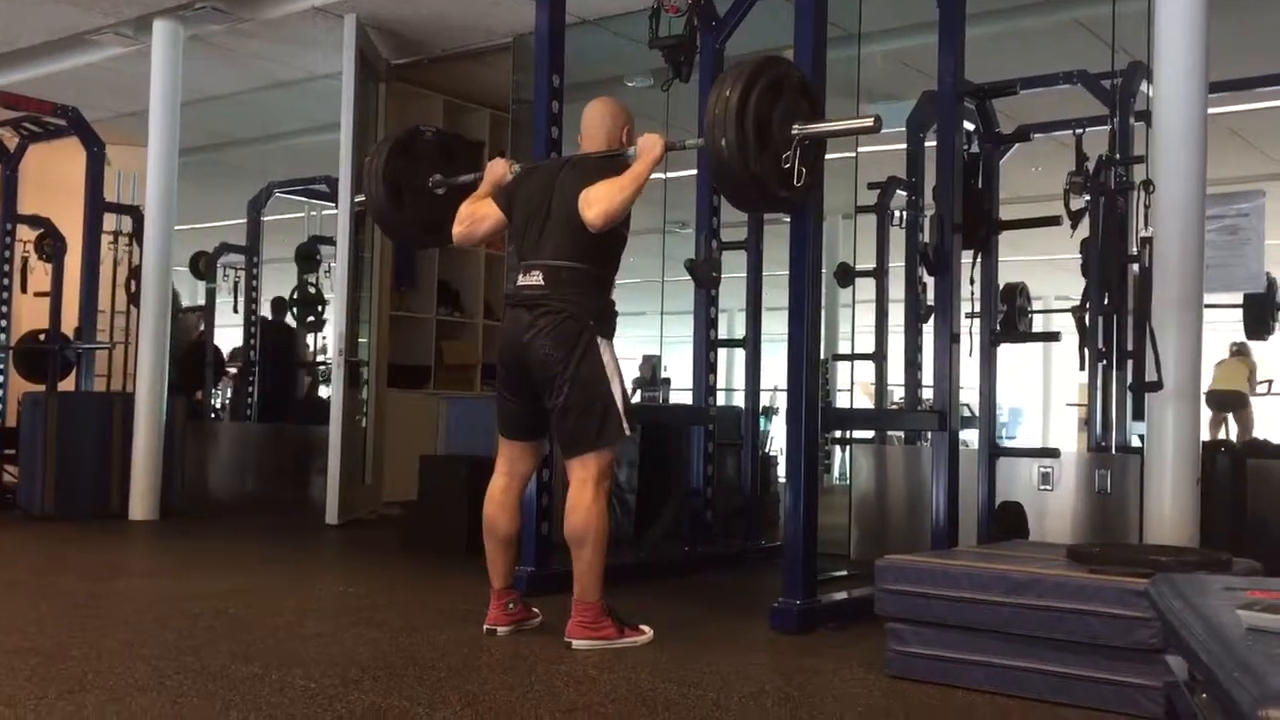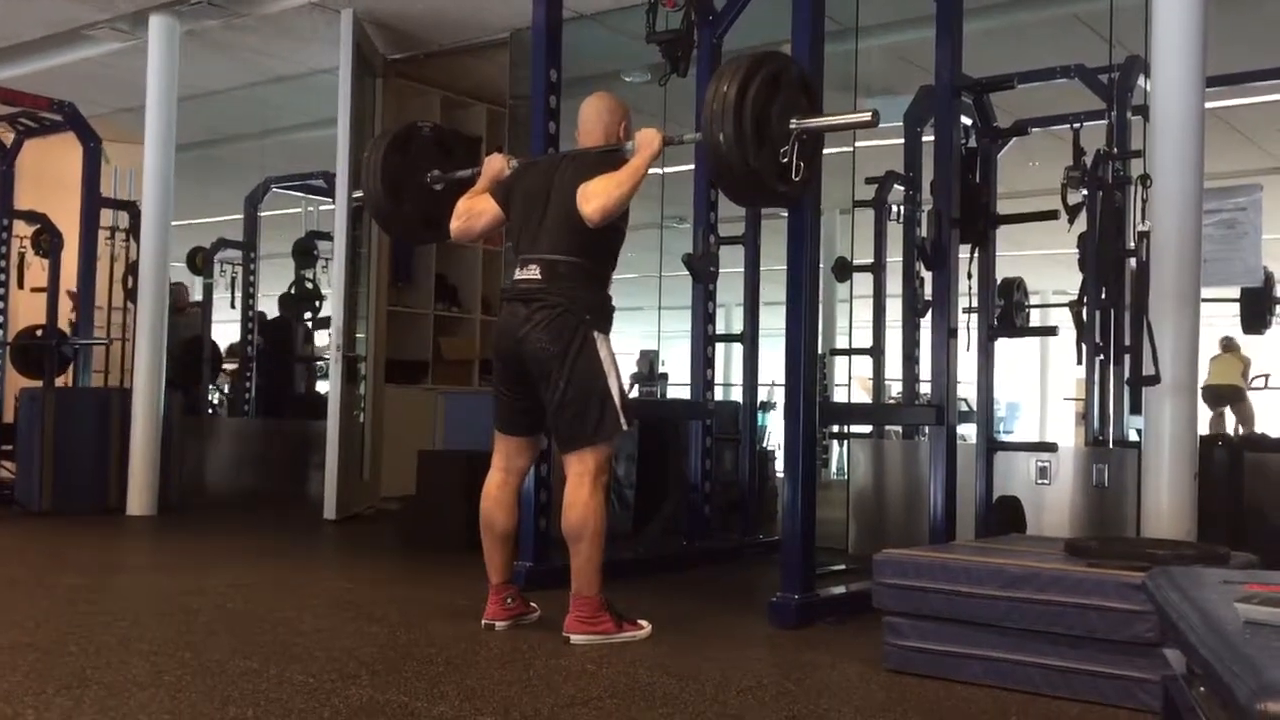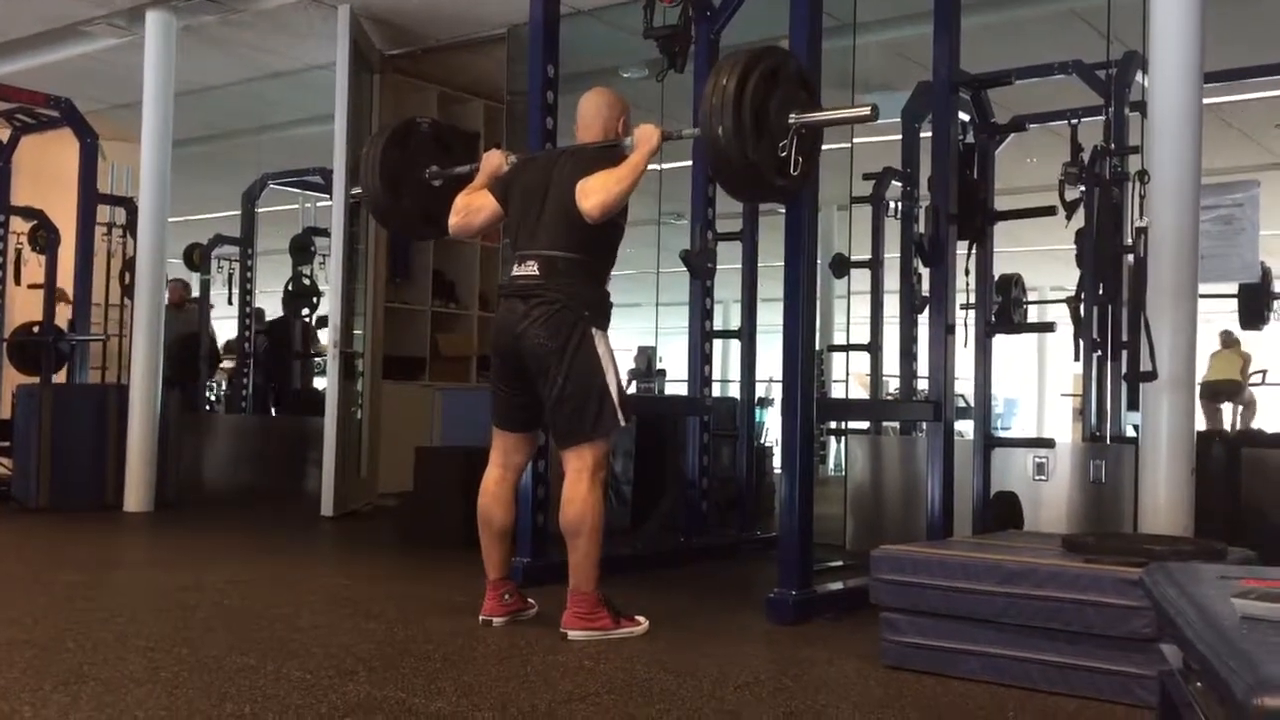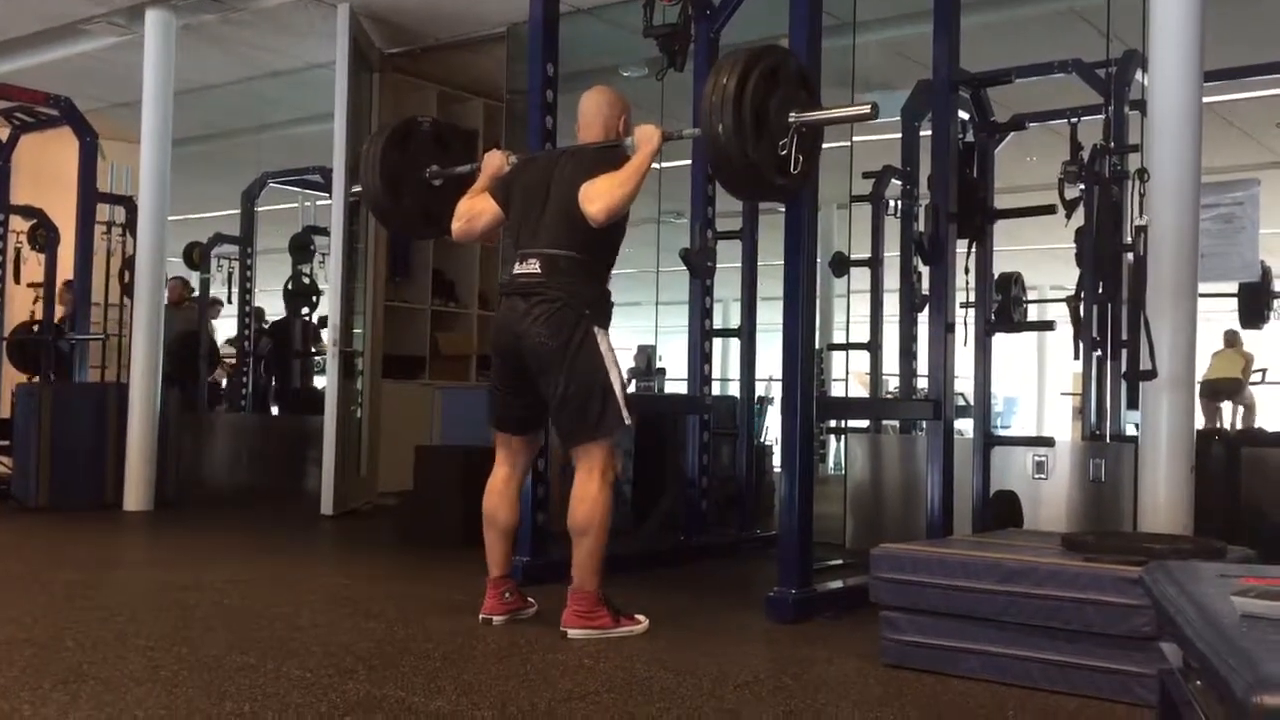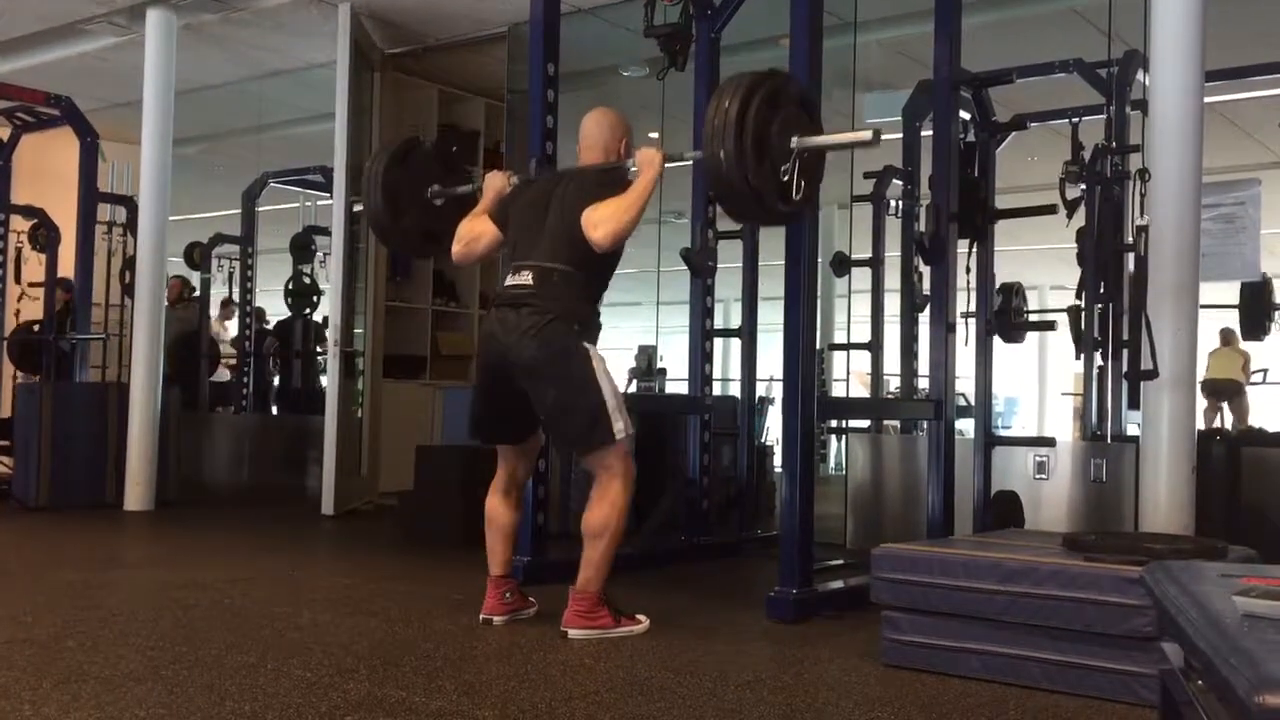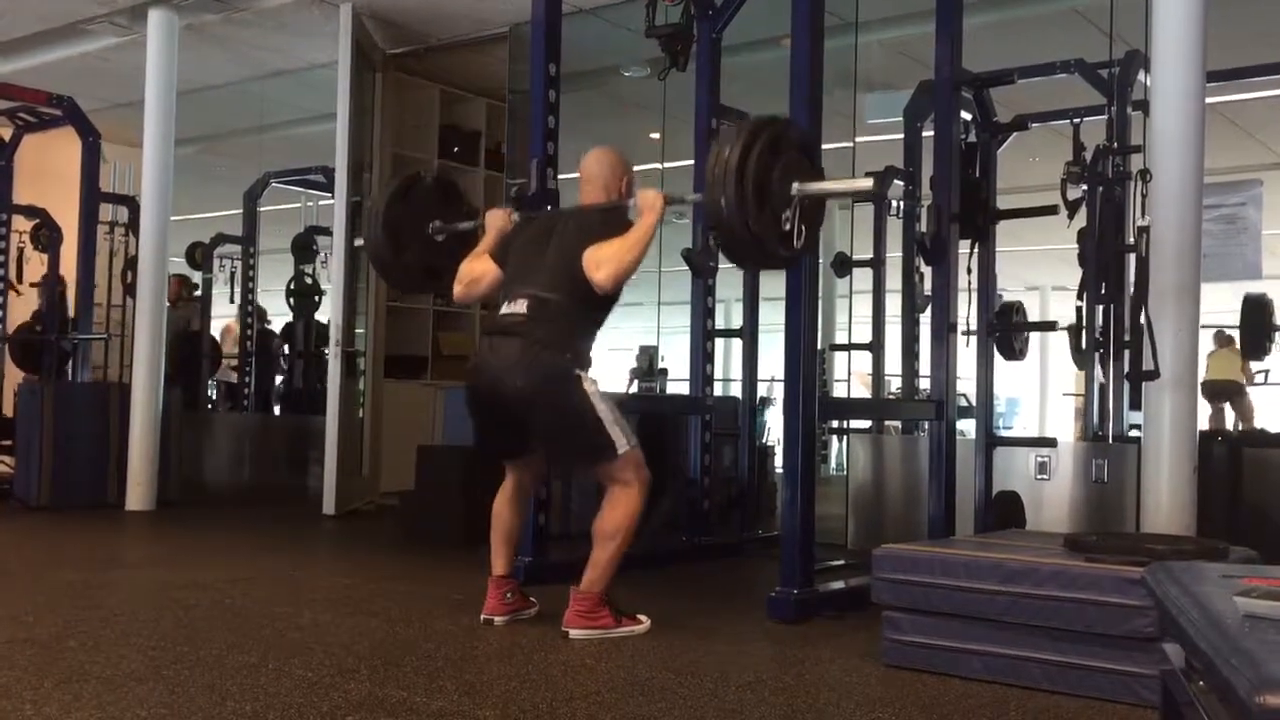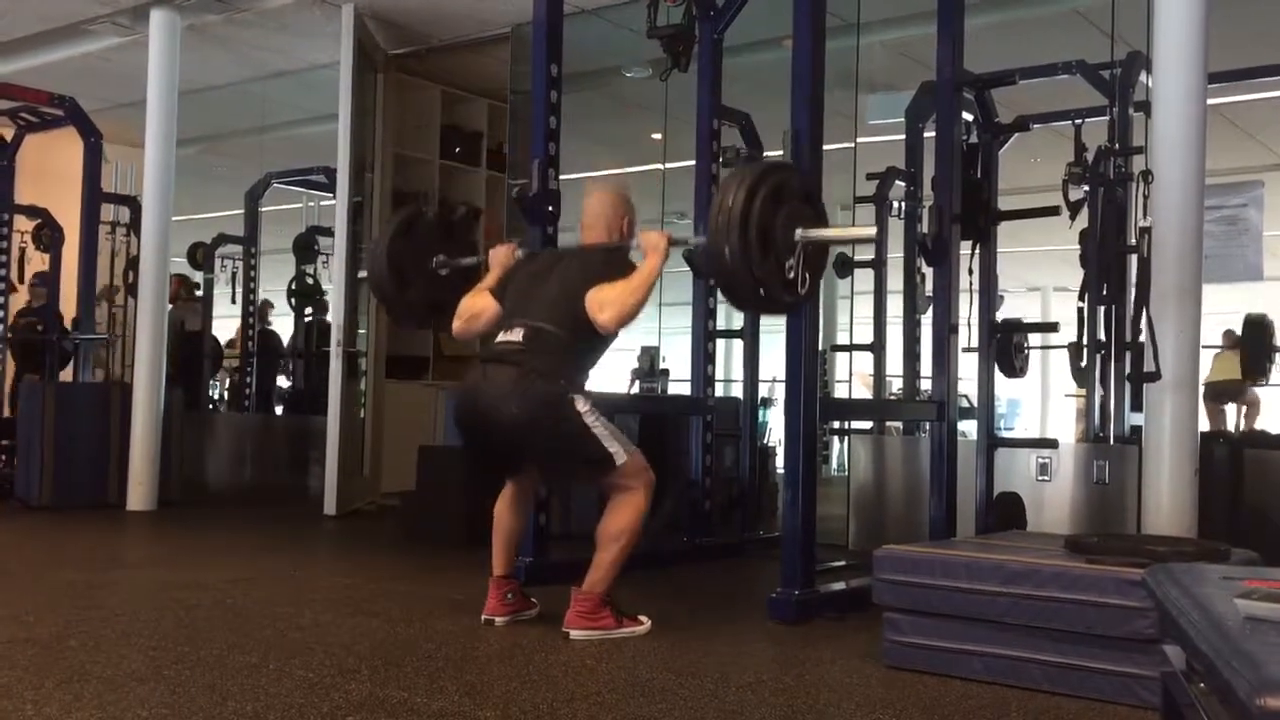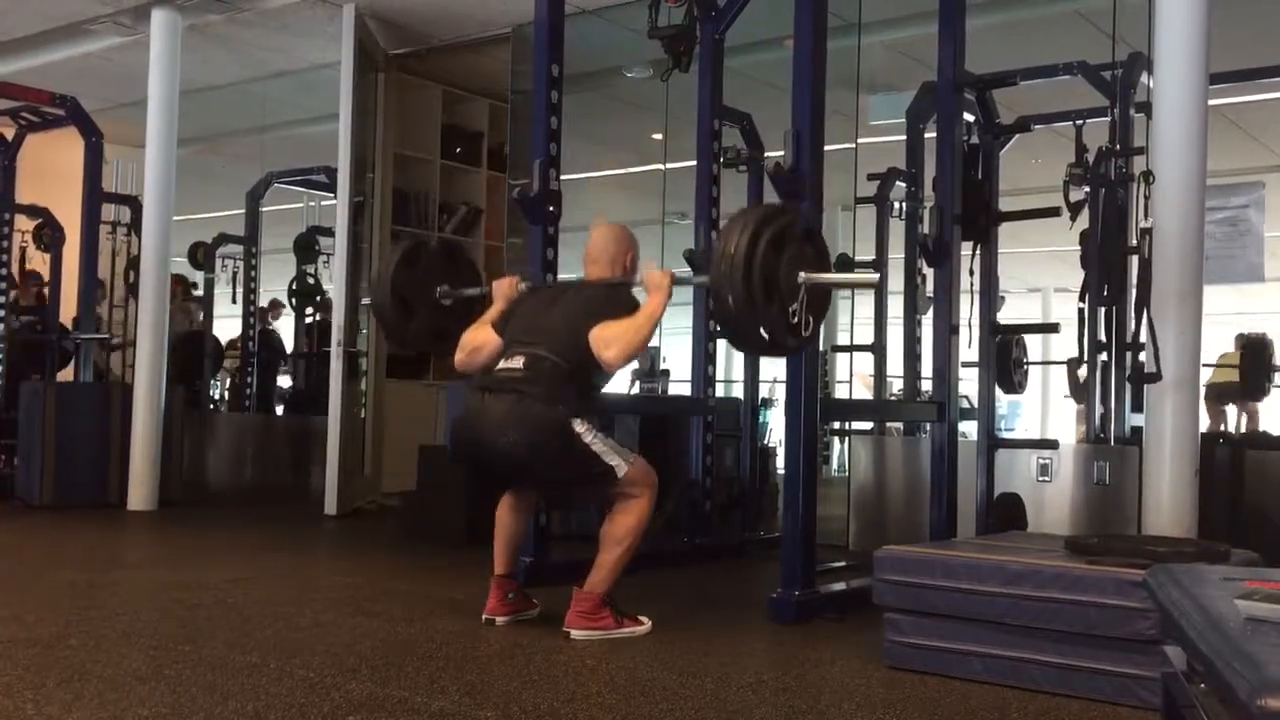
dt=0.2s
person 1, frame 1
left shoulder: (530, 177)
right shoulder: (612, 168)
left elbow: (464, 229)
right elbow: (596, 214)
left wrist: (491, 182)
right wrist: (647, 159)
left hip: (518, 326)
right hip: (571, 329)
left knee: (510, 468)
right knee: (590, 472)
left ankle: (503, 604)
right ankle: (589, 618)
person 1, frame 2
left shoulder: (528, 172)
right shoulder: (610, 164)
left elbow: (461, 225)
right elbow: (594, 208)
left wrist: (489, 177)
right wrist: (645, 155)
left hip: (514, 321)
right hip: (567, 324)
left knee: (507, 464)
right knee: (587, 468)
left ankle: (501, 598)
right ankle: (587, 612)
person 1, frame 3
left shoulder: (528, 167)
right shoulder: (609, 159)
left elbow: (460, 221)
right elbow: (594, 203)
left wrist: (487, 173)
right wrist: (644, 150)
left hip: (512, 317)
right hip: (566, 320)
left knee: (505, 460)
right knee: (585, 464)
left ankle: (498, 594)
right ankle: (585, 608)
person 1, frame 4
left shoulder: (529, 167)
right shoulder: (611, 159)
left elbow: (463, 225)
right elbow: (598, 207)
left wrist: (488, 174)
right wrist: (646, 150)
left hip: (512, 317)
right hip: (566, 319)
left knee: (509, 463)
right knee: (595, 465)
left ankle: (499, 592)
right ankle: (585, 607)
person 1, frame 5
left shoulder: (530, 188)
right shoulder: (610, 181)
left elbow: (463, 248)
right elbow: (602, 233)
left wrist: (490, 195)
right wrist: (649, 175)
left hip: (499, 331)
right hip: (555, 336)
left knee: (511, 468)
right knee: (614, 470)
left ankle: (500, 592)
right ankle: (587, 607)
person 1, frame 6
left shoulder: (531, 225)
right shoulder: (611, 220)
left elbow: (464, 287)
right elbow: (603, 274)
left wrist: (493, 233)
right wrist: (650, 216)
left hip: (490, 363)
right hip: (545, 366)
left knee: (521, 473)
right knee: (629, 477)
left ankle: (501, 593)
right ankle: (588, 606)
person 1, frame 7
left shoulder: (532, 263)
right shoulder: (611, 260)
left elbow: (463, 324)
right elbow: (607, 315)
left wrist: (496, 270)
right wrist: (654, 259)
left hip: (477, 394)
right hip: (535, 395)
left knee: (521, 477)
right knee: (634, 481)
left ankle: (502, 594)
right ankle: (589, 607)
person 1, frame 8
left shoulder: (535, 296)
right shoulder: (615, 299)
left elbow: (466, 357)
right elbow: (612, 352)
left wrist: (501, 302)
right wrist: (657, 297)
left hip: (473, 423)
right hip: (531, 423)
left knee: (523, 482)
right knee: (639, 486)
left ankle: (503, 594)
right ankle: (589, 608)
